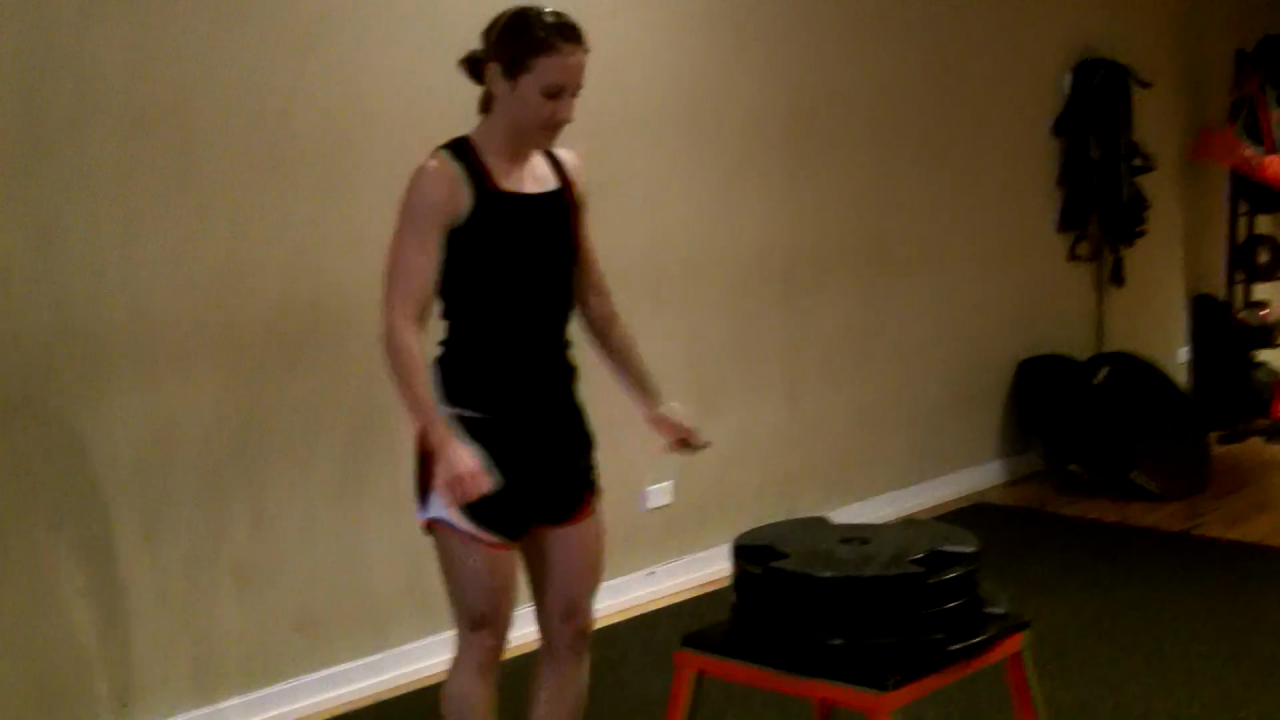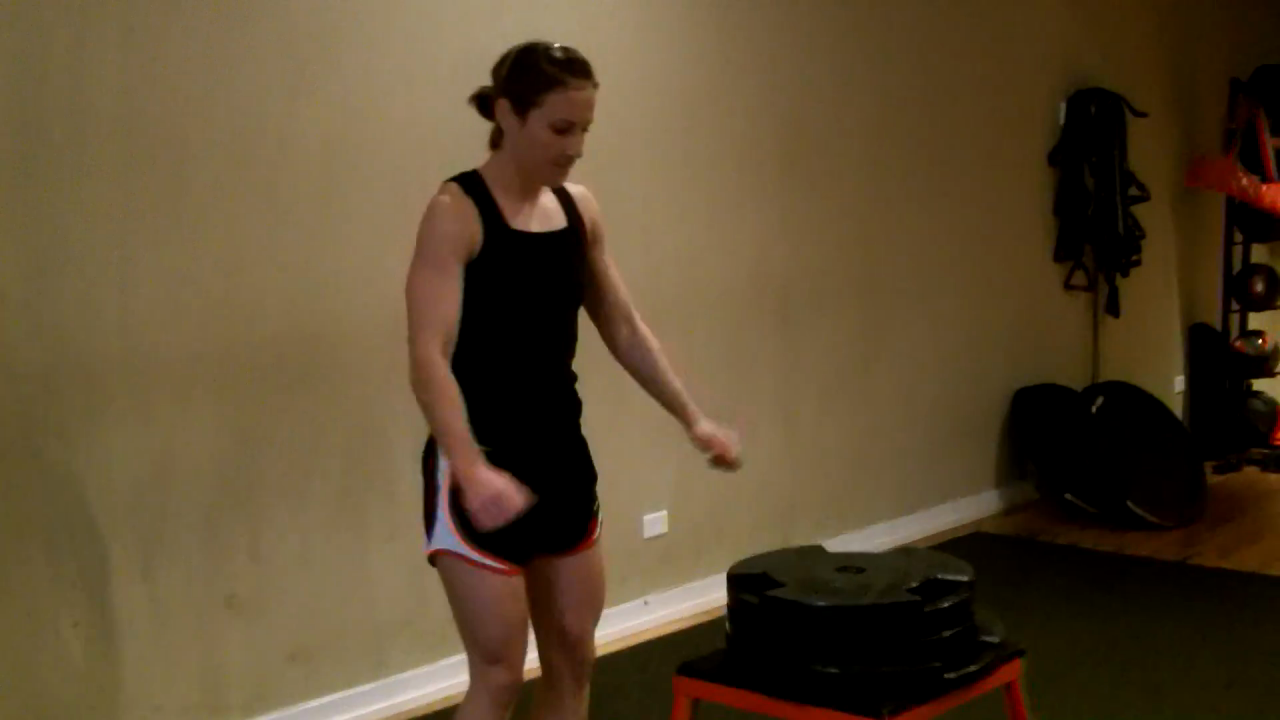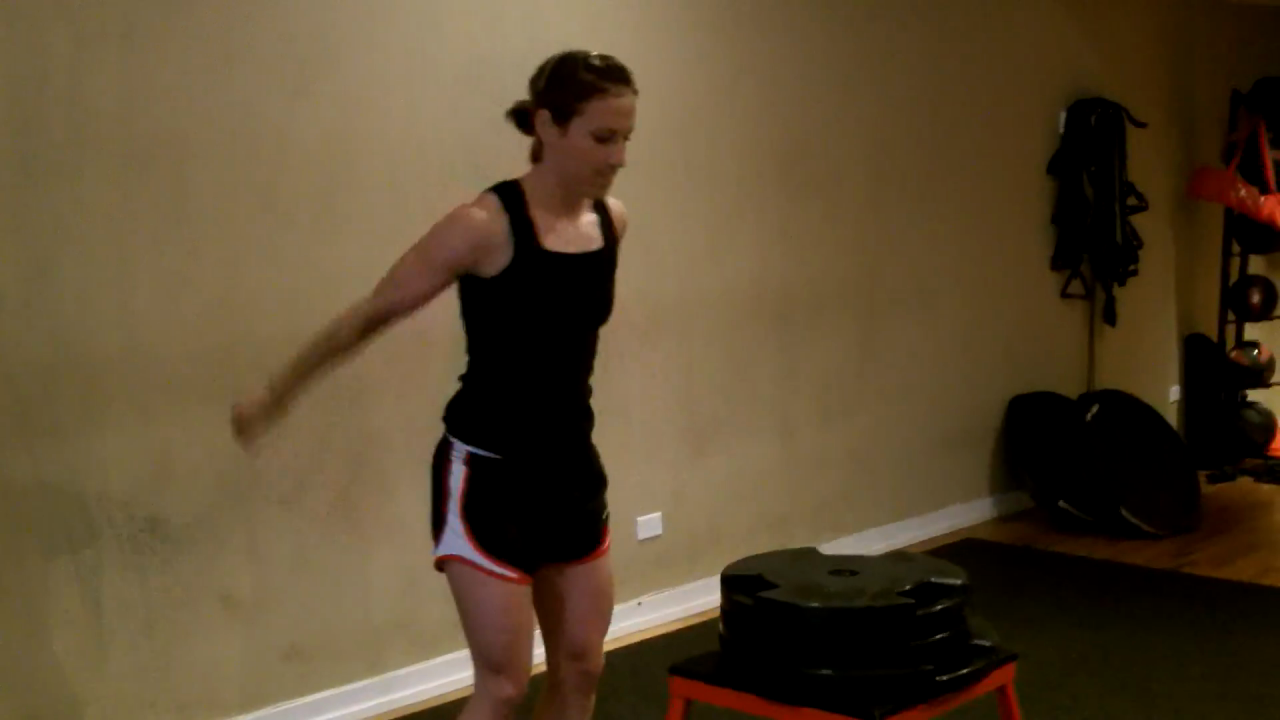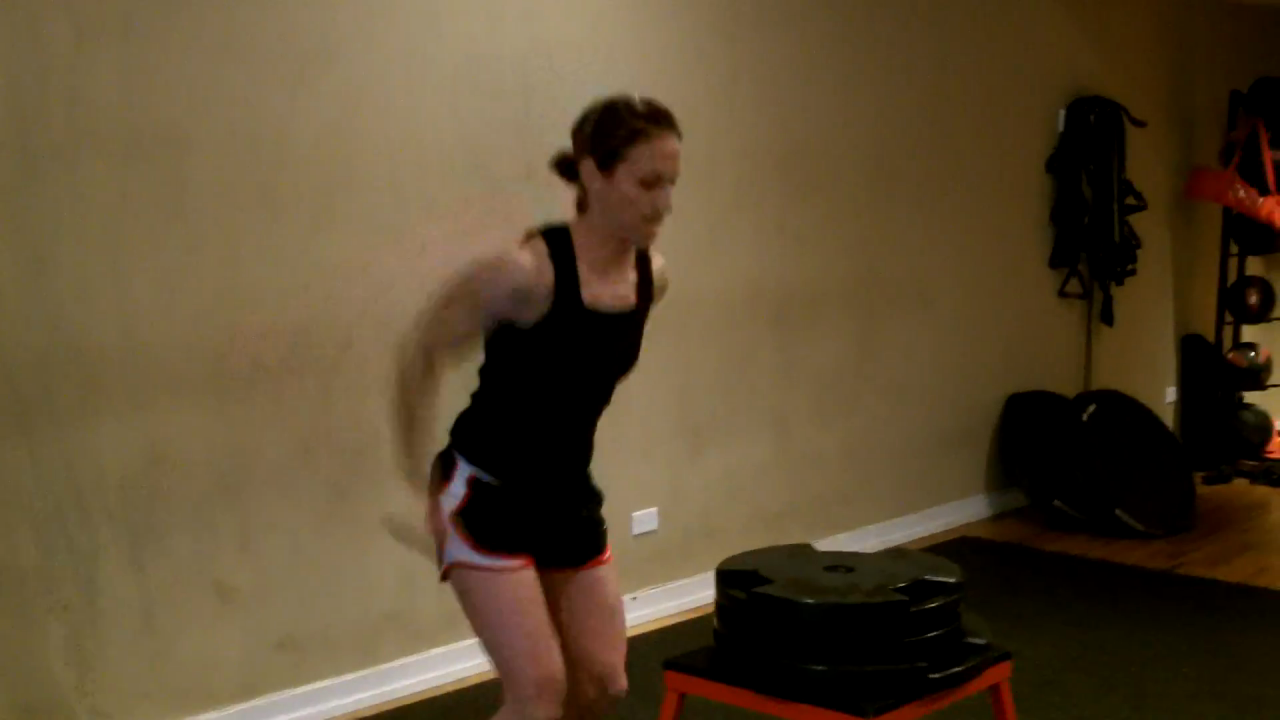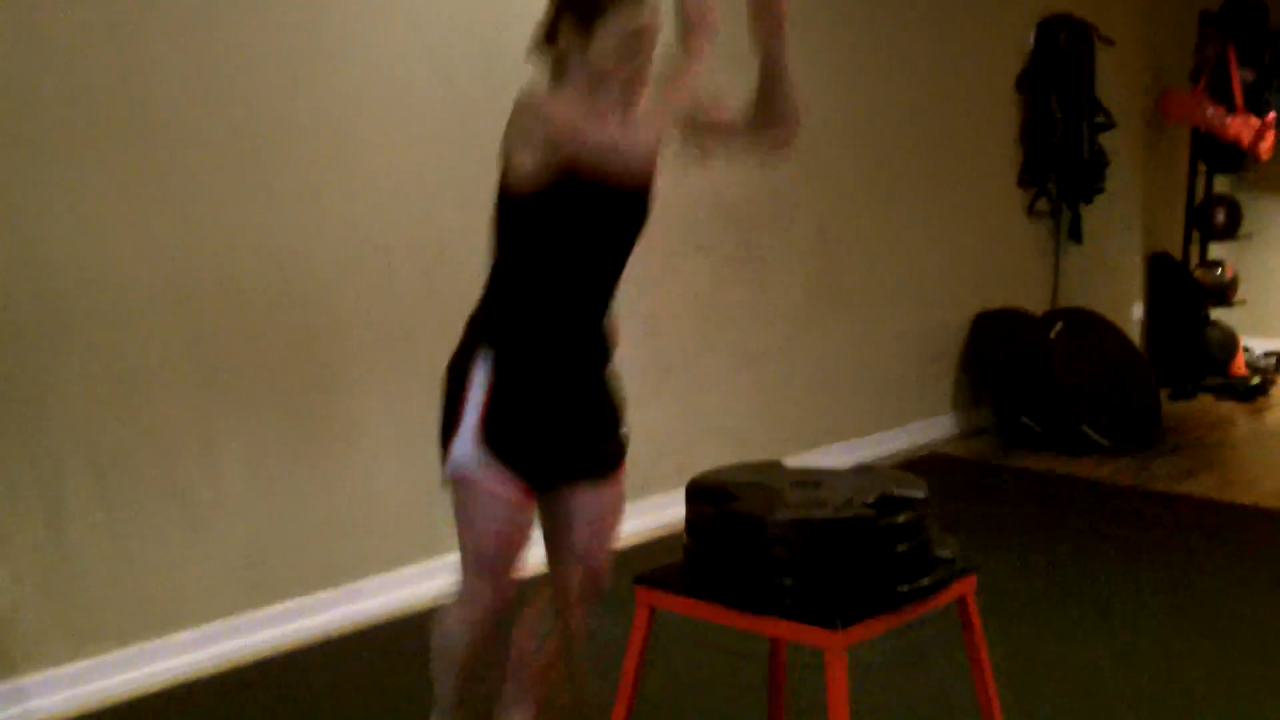
dt=0.2s
person 1, frame 1
left shoulder: (564, 172)
right shoulder: (442, 180)
left elbow: (595, 301)
right elbow: (402, 326)
left wrist: (652, 400)
right wrist: (443, 443)
left hip: (558, 427)
right hip: (480, 433)
left knee: (570, 635)
right knee: (484, 643)
person 1, frame 2
left shoulder: (579, 208)
right shoulder: (456, 212)
left elbow: (622, 329)
right elbow: (430, 358)
left wrist: (693, 420)
right wrist: (472, 471)
left hip: (563, 457)
right hip: (482, 472)
left knee: (572, 662)
person 1, frame 3
left shoulder: (612, 220)
right shoulder: (484, 226)
right elbow: (367, 316)
right wrist: (276, 396)
left hip: (569, 470)
right hip: (486, 474)
person 1, frame 4
left shoulder: (650, 274)
right shoulder: (527, 269)
right elbow: (420, 356)
right wrist: (426, 488)
left hip: (569, 499)
right hip: (484, 497)
person 1, frame 5
right shoulder: (542, 113)
left elbow: (771, 130)
right elbow: (633, 143)
left hip: (584, 391)
right hip: (500, 388)
left knee: (581, 582)
right knee: (487, 594)
